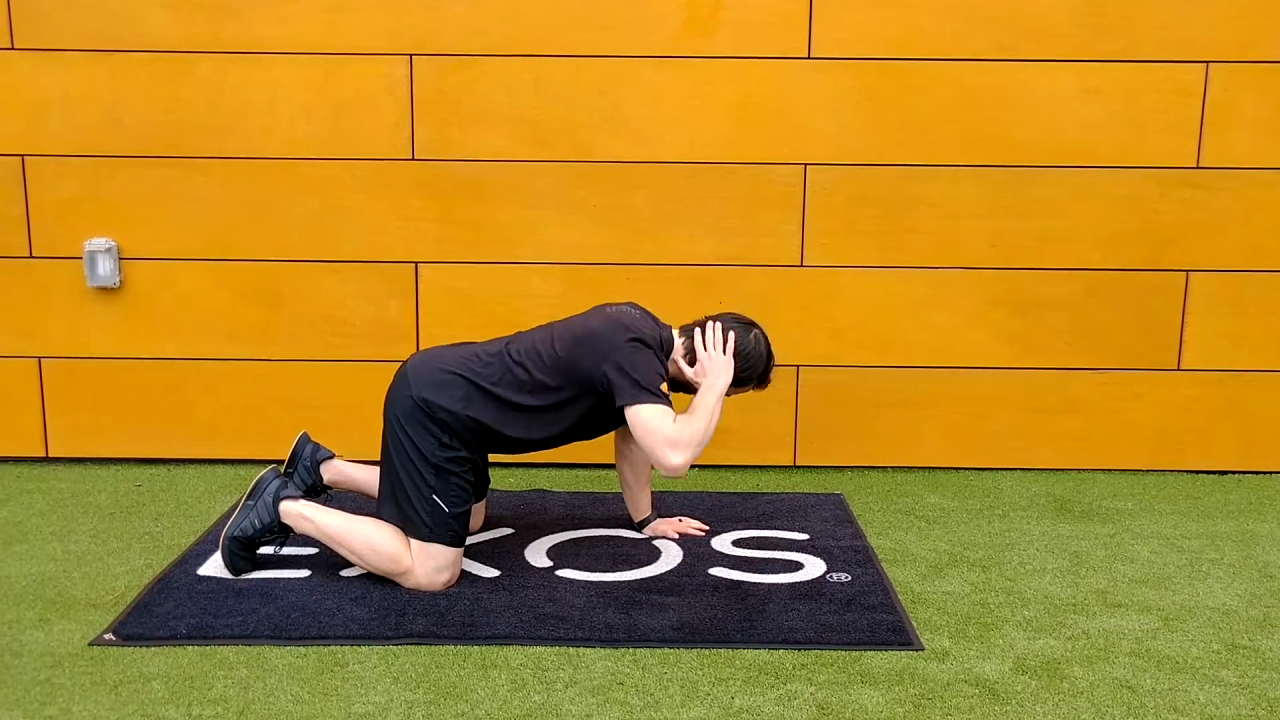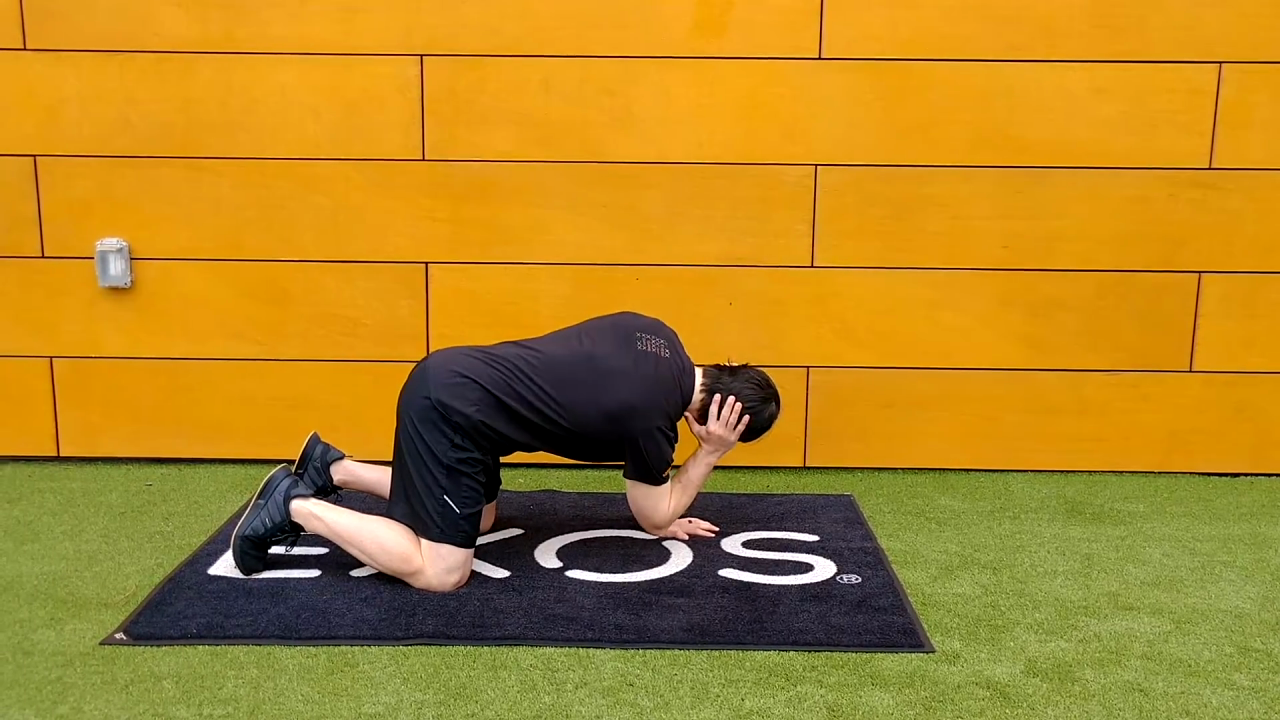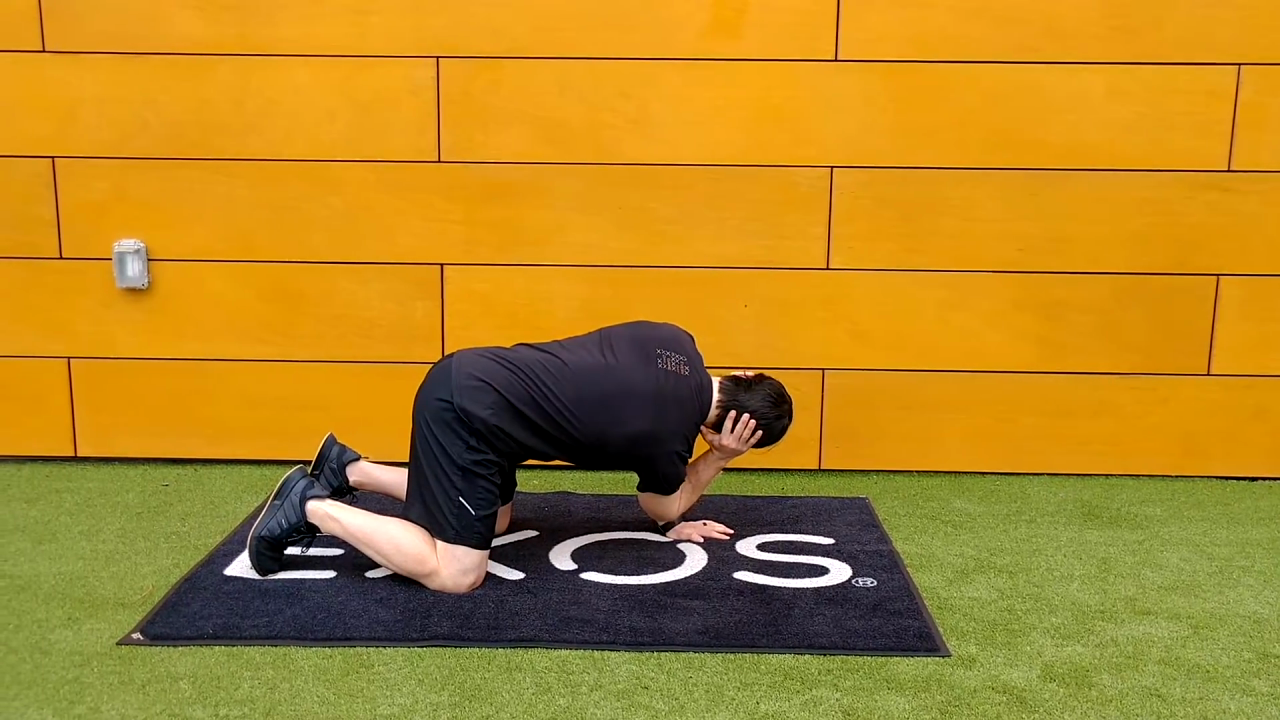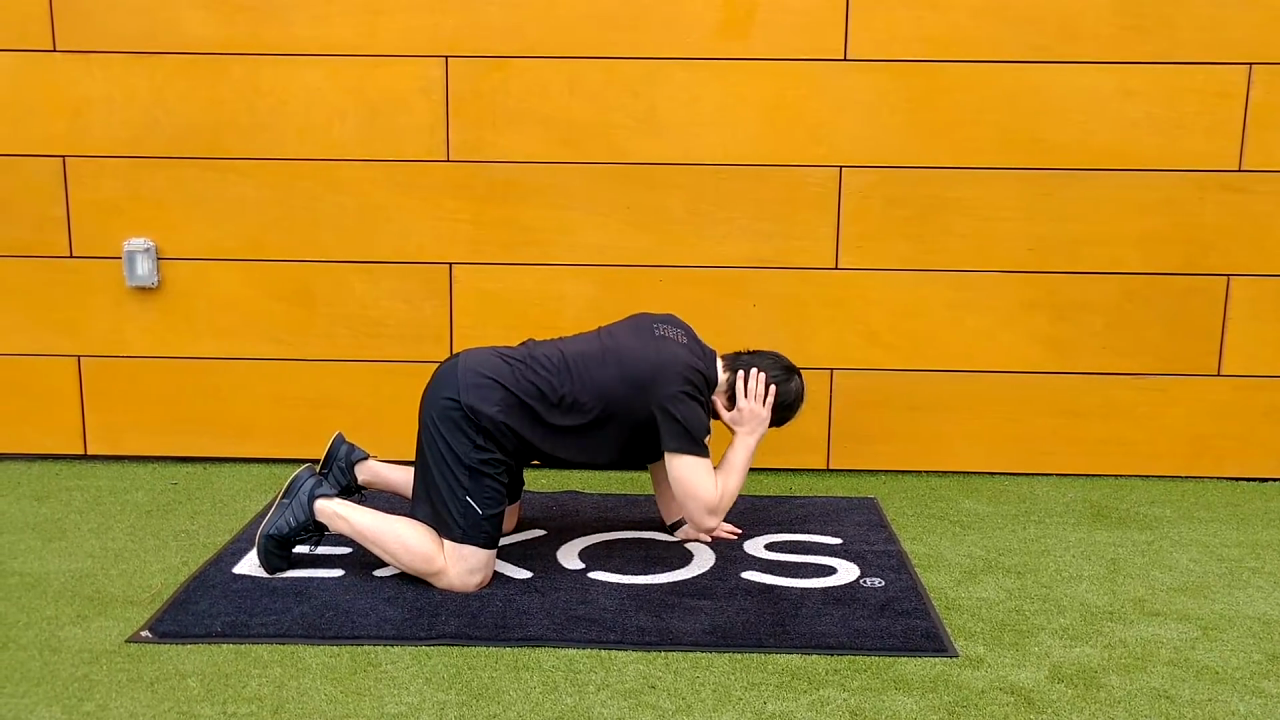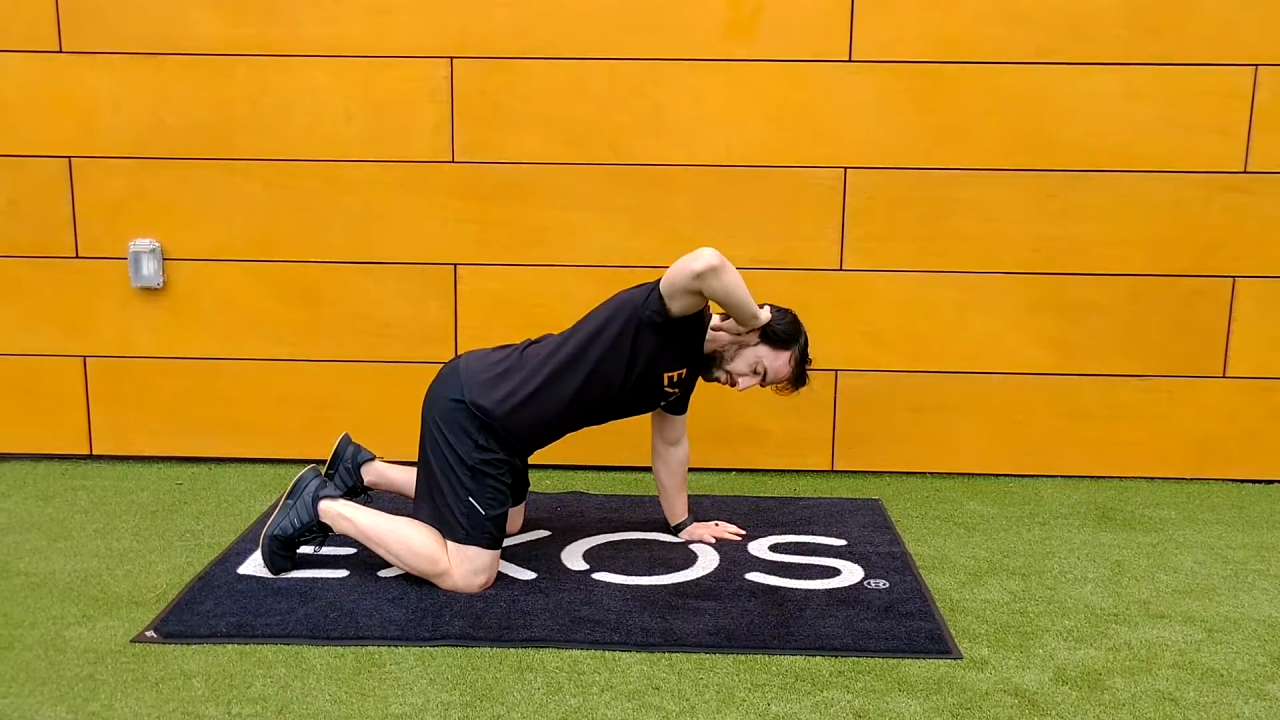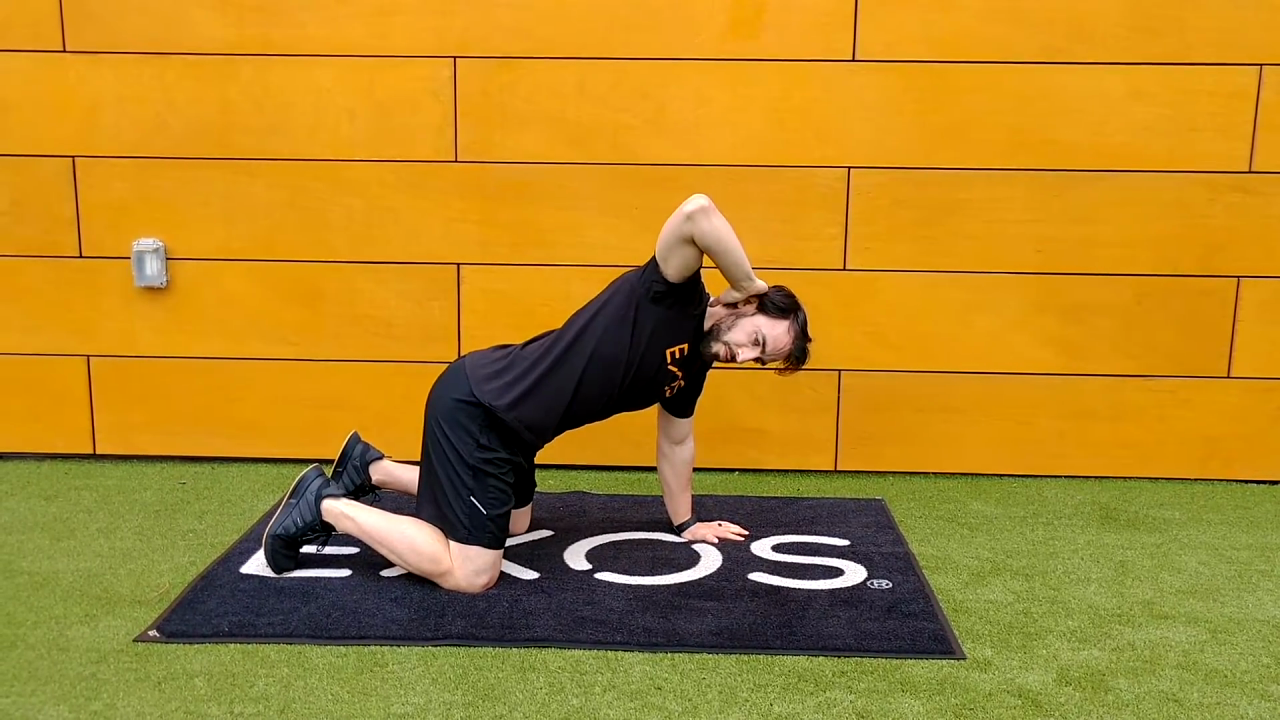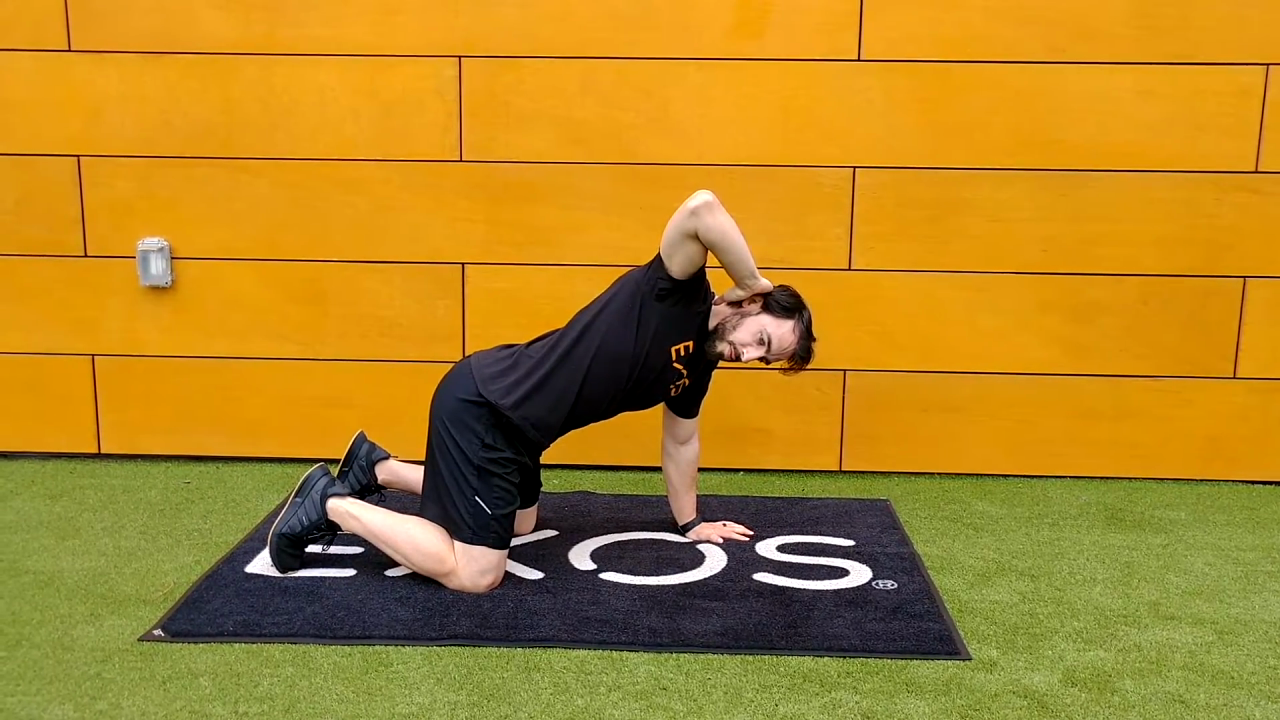
dt=0.7s
person 1, frame 1
left shoulder: (643, 332)
right shoulder: (635, 355)
left elbow: (635, 434)
right elbow: (673, 455)
left wrist: (645, 519)
right wrist: (714, 387)
left hip: (440, 388)
right hip: (433, 407)
left knee: (468, 518)
right knee: (431, 572)
left ankle: (321, 468)
right ankle: (283, 507)
person 1, frame 2
left shoulder: (660, 340)
right shoulder: (651, 415)
right elbow: (655, 518)
left wrist: (666, 517)
right wrist: (711, 454)
left hip: (450, 380)
right hip: (449, 411)
left knee: (478, 519)
right knee: (442, 571)
left ankle: (332, 468)
right ankle: (295, 504)
person 1, frame 3
left shoulder: (678, 346)
right shoulder: (669, 433)
right elbow: (662, 504)
left wrist: (673, 522)
right wrist: (720, 458)
left hip: (468, 379)
right hip: (466, 412)
left knee: (494, 519)
right knee: (457, 572)
left ankle: (347, 467)
right ankle: (312, 505)
person 1, frame 4
left shoulder: (681, 341)
right shoulder: (683, 389)
left elbow: (658, 443)
right elbow: (707, 512)
left wrist: (677, 520)
right wrist: (749, 435)
left hip: (475, 383)
right hip: (470, 411)
left knee: (501, 519)
right knee: (464, 573)
left ankle: (355, 467)
right ankle: (319, 505)
person 1, frame 5
left shoulder: (687, 363)
right shoulder: (675, 321)
left elbow: (670, 440)
right elbow: (704, 265)
left wrist: (681, 522)
right wrist: (754, 318)
left hip: (490, 409)
right hip: (470, 409)
left knee: (506, 521)
right knee: (469, 573)
left ankle: (361, 468)
right ankle: (324, 506)
person 1, frame 6
left shoulder: (693, 362)
right shoulder: (674, 299)
left elbow: (675, 441)
right elbow: (696, 212)
left wrist: (685, 522)
right wrist: (749, 285)
left hip: (500, 416)
right hip: (475, 406)
left knee: (514, 522)
right knee: (471, 574)
left ankle: (371, 467)
right ankle: (326, 504)
person 1, frame 7
left shoulder: (698, 364)
right shoulder: (678, 296)
left elbow: (680, 441)
right elbow: (701, 209)
left wrist: (690, 522)
right wrist: (754, 284)
left hip: (508, 418)
right hip: (480, 407)
left knee: (519, 522)
right knee: (476, 574)
left ankle: (375, 467)
right ankle: (329, 504)
